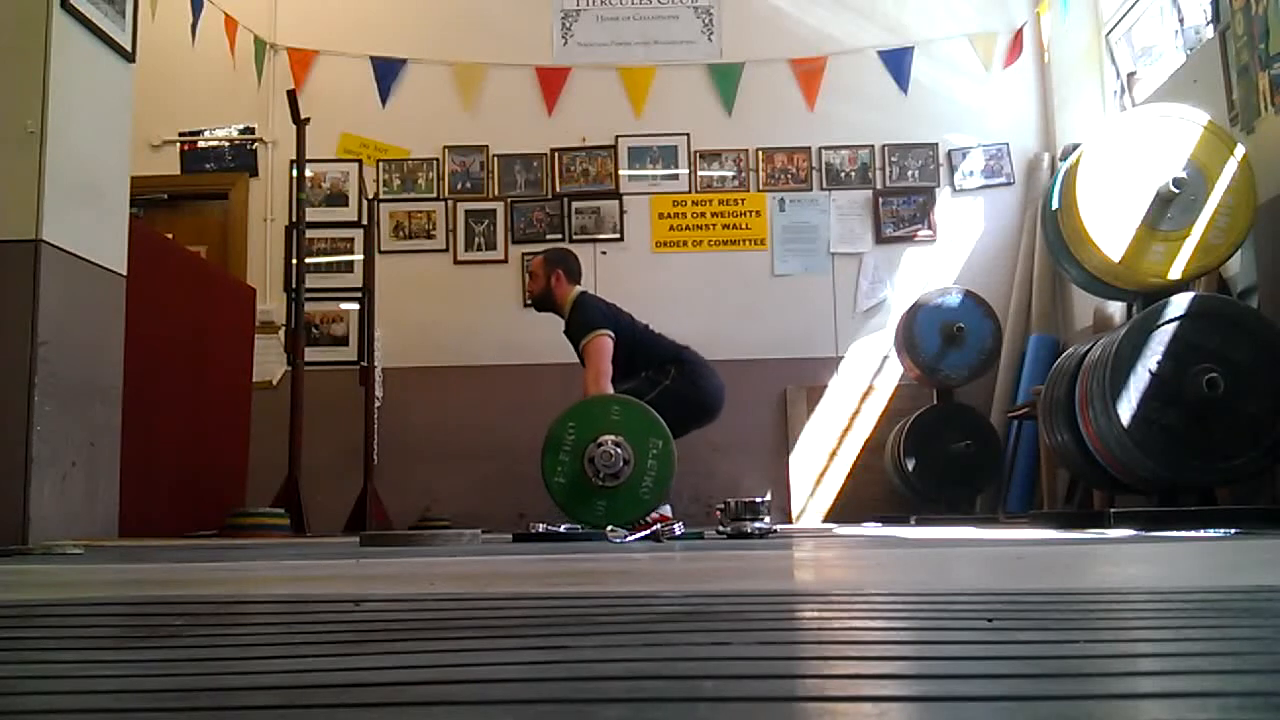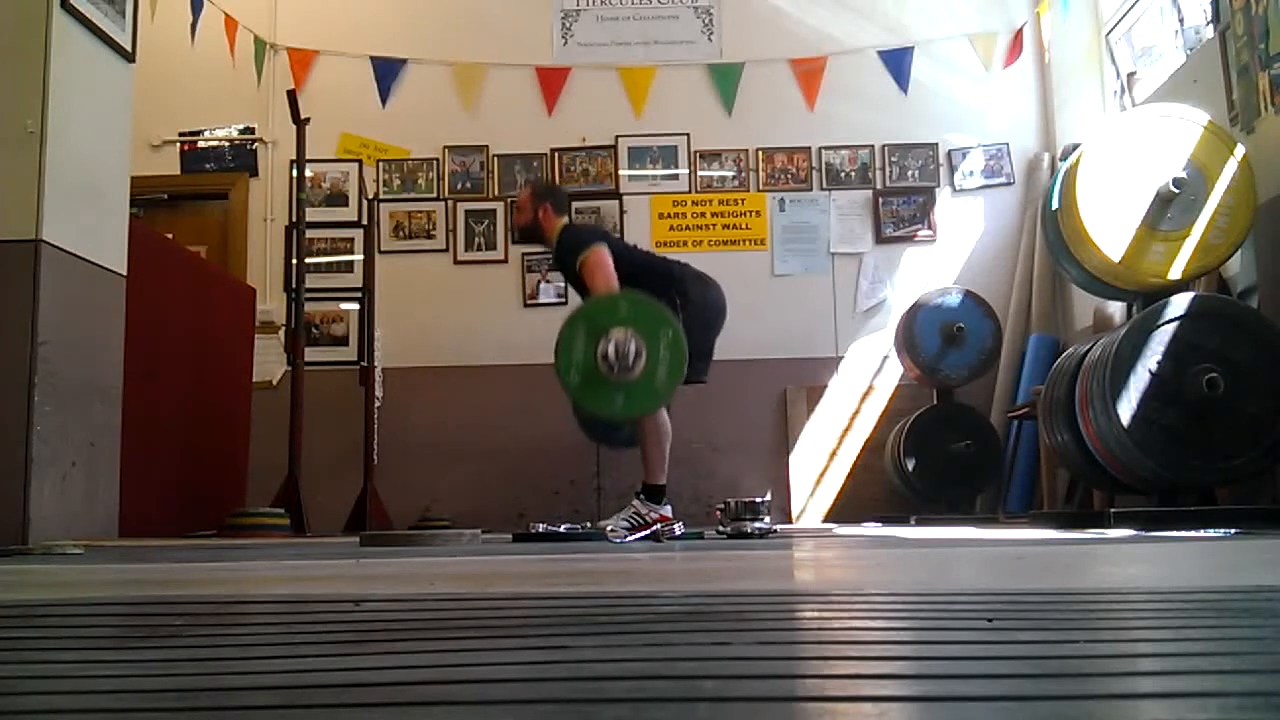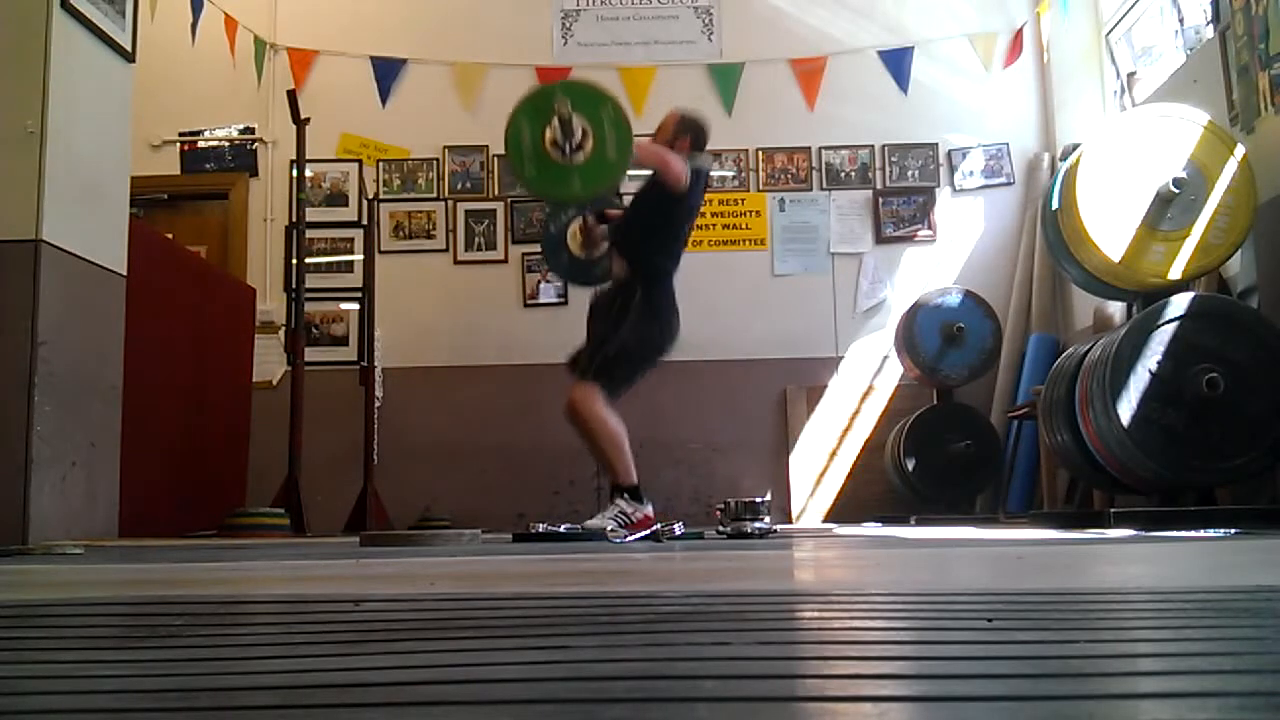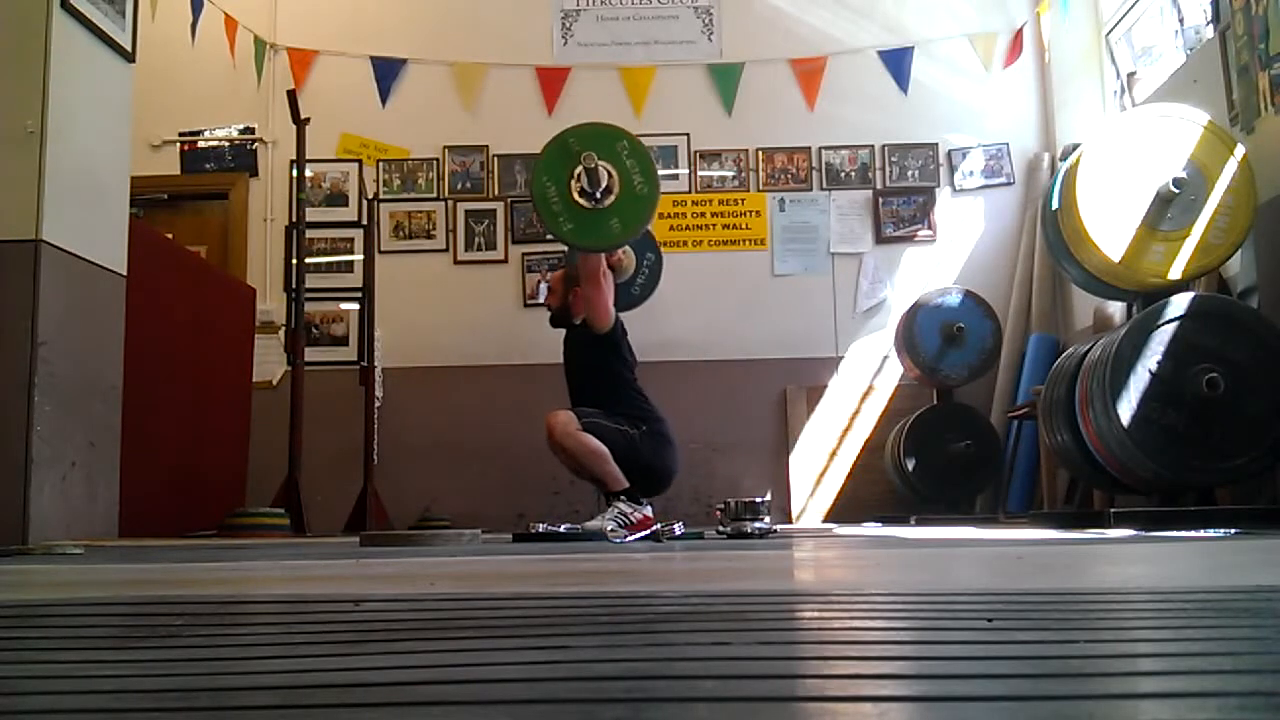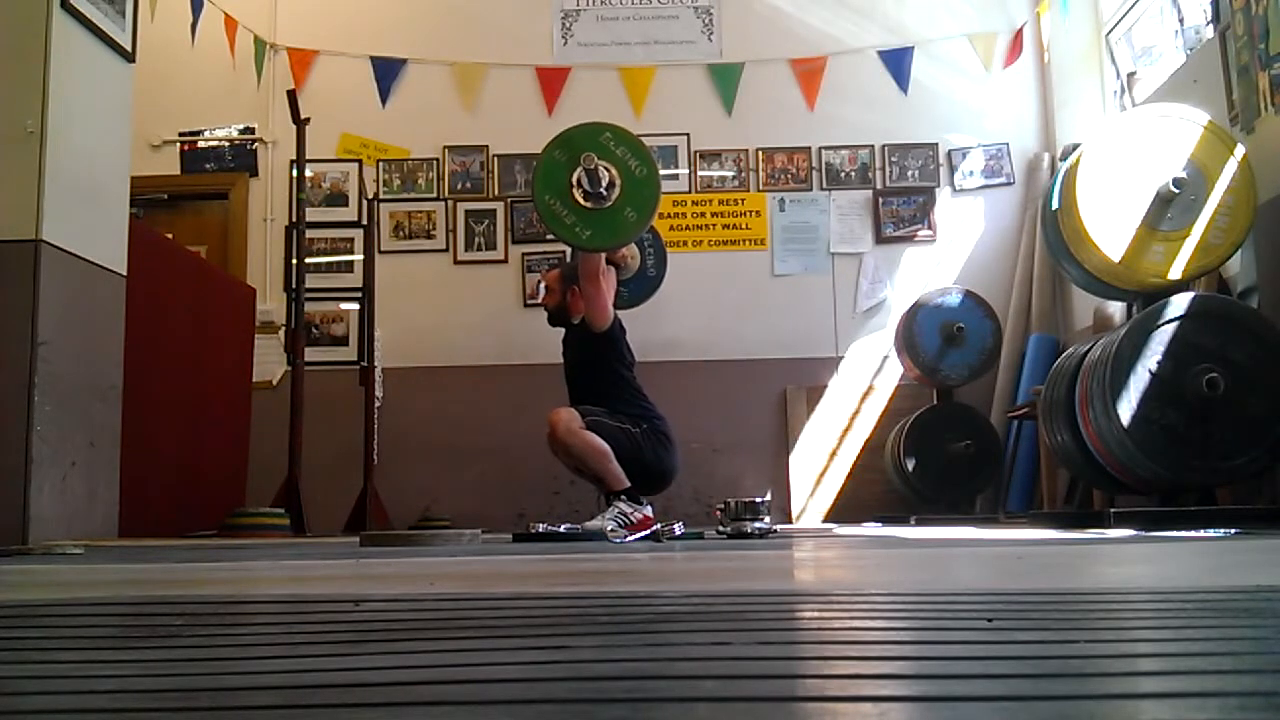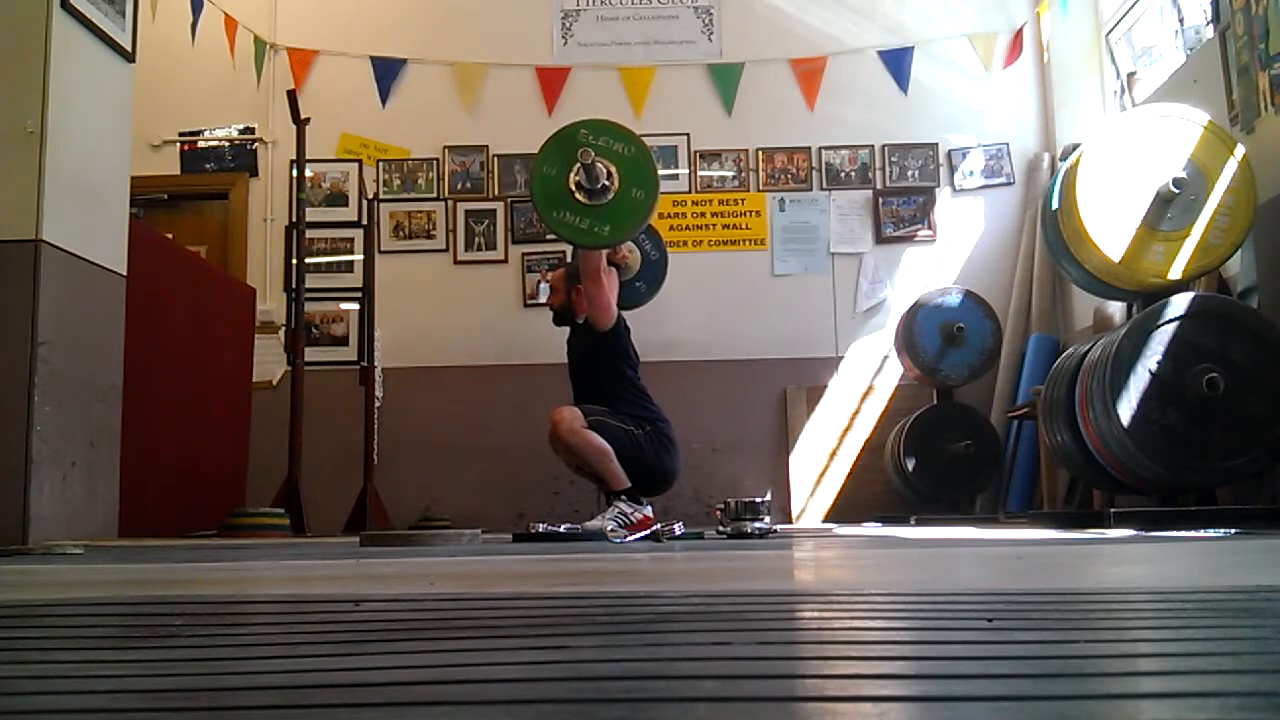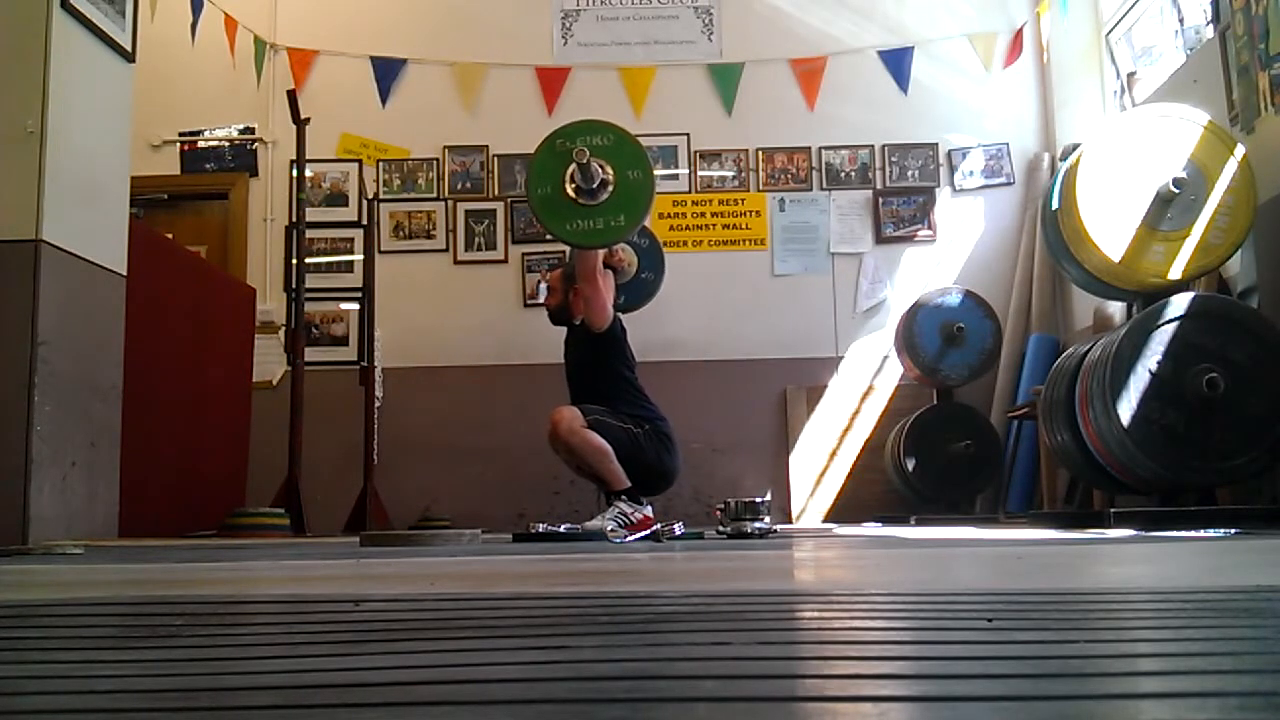
dt=0.5s
person 1, frame 1
left shoulder: (586, 313)
right shoulder: (586, 312)
left elbow: (599, 379)
right elbow: (601, 379)
left hip: (690, 381)
right hip: (697, 384)
left ankle: (650, 506)
person 1, frame 2
left shoulder: (576, 238)
right shoulder: (570, 247)
left elbow: (607, 287)
right elbow: (603, 294)
left hip: (690, 299)
right hip: (690, 302)
left ankle: (654, 505)
right ankle: (651, 501)
person 1, frame 3
left shoulder: (685, 176)
right shoulder: (664, 190)
left elbow: (659, 157)
right wrist: (601, 219)
left hip: (643, 308)
right hip: (632, 305)
left knee: (583, 398)
right knee: (588, 401)
left ankle: (632, 502)
right ankle: (629, 497)
person 1, frame 4
left shoulder: (599, 329)
right shoulder: (584, 331)
left elbow: (593, 279)
right elbow: (601, 279)
left hip: (649, 450)
right hip: (639, 447)
left knee: (560, 424)
right knee: (560, 436)
left ankle: (631, 507)
right ankle: (626, 504)
person 1, frame 5
left shoulder: (596, 327)
right shoulder: (581, 330)
left elbow: (593, 277)
right elbow: (604, 280)
left hip: (651, 449)
right hip: (639, 449)
left knee: (563, 422)
right knee: (560, 438)
left ankle: (631, 506)
right ankle: (627, 504)
person 1, frame 6
left shoulder: (601, 326)
right shoulder: (584, 329)
left elbow: (594, 275)
right elbow: (604, 279)
left hip: (653, 451)
right hip: (644, 453)
left knee: (565, 421)
right knee: (562, 436)
left ankle: (631, 506)
right ankle: (627, 502)
person 1, frame 7
left shoulder: (598, 328)
right shoulder: (581, 330)
left elbow: (589, 277)
right elbow: (601, 279)
right wrist: (608, 265)
left hip: (653, 450)
right hip: (642, 452)
left knee: (565, 421)
right knee: (562, 437)
left ankle: (631, 505)
right ankle: (626, 503)
